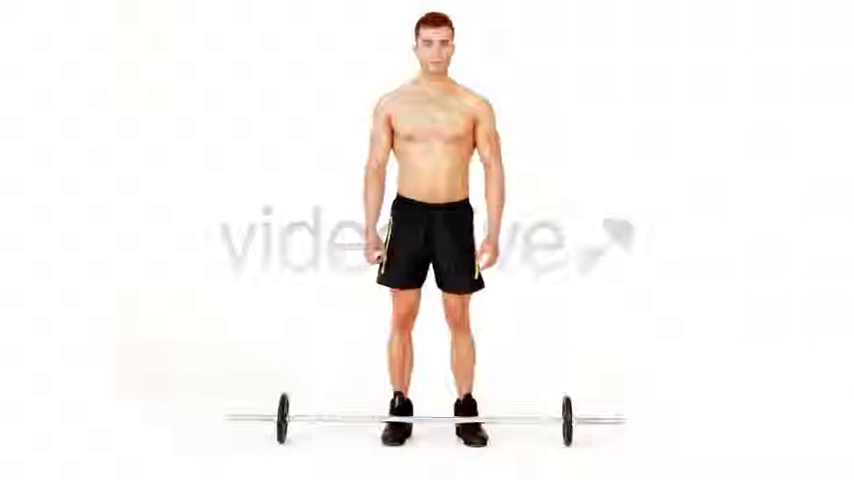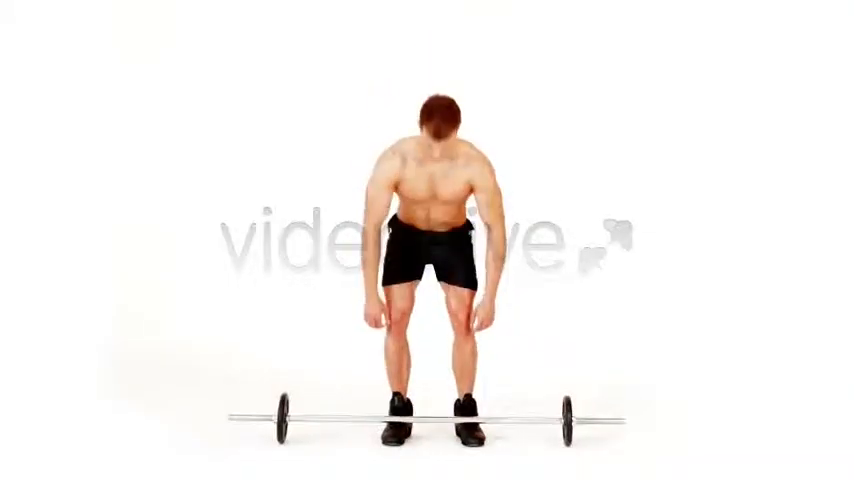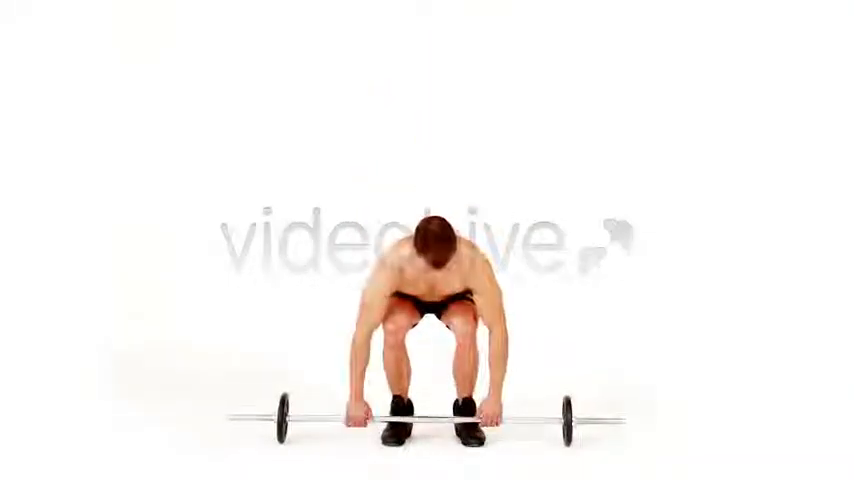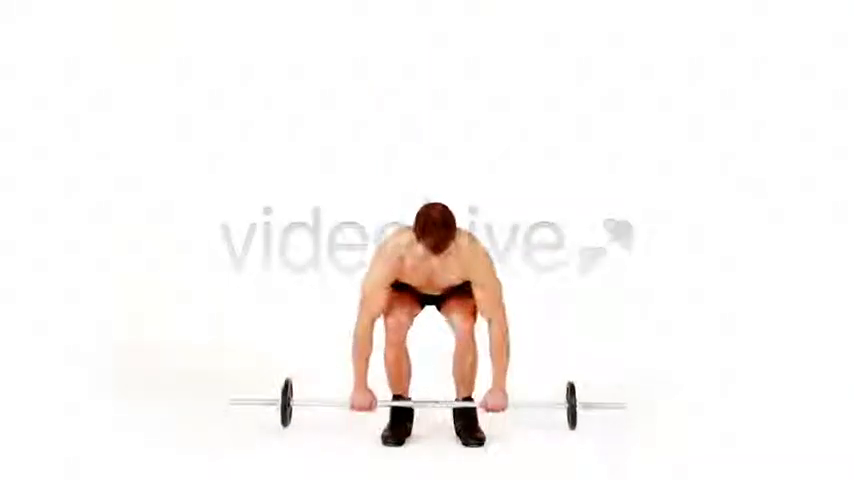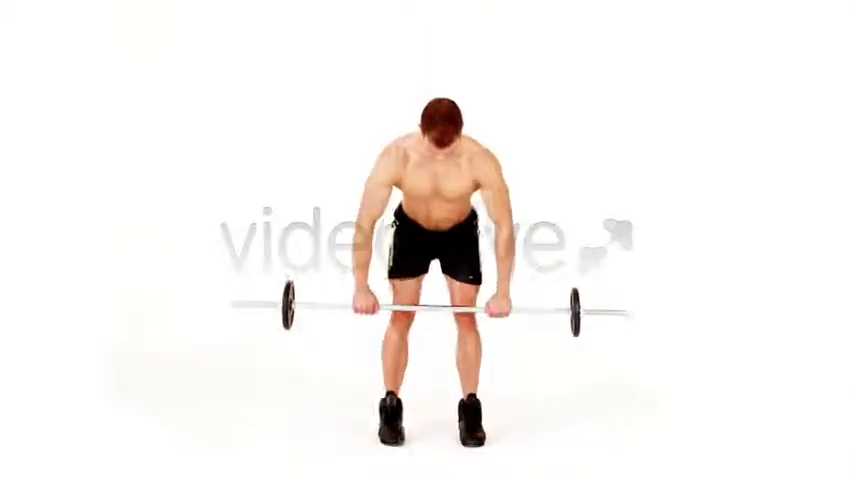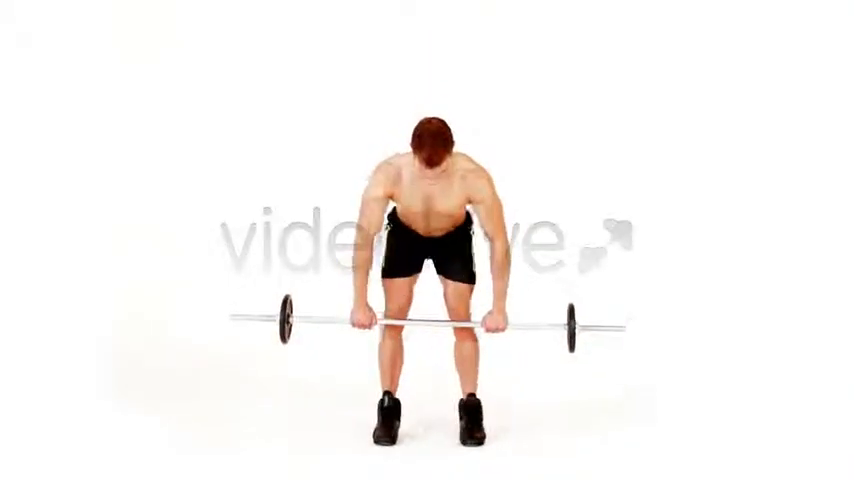
dt=0.7s
person 1, frame 1
left shoulder: (476, 106)
right shoulder: (390, 103)
left elbow: (493, 169)
right elbow: (375, 169)
left wrist: (493, 234)
right wrist: (370, 231)
left hip: (455, 218)
right hip: (407, 216)
left knee: (458, 320)
right knee: (402, 319)
left ankle: (466, 410)
right ankle: (400, 409)
person 1, frame 2
left shoulder: (476, 165)
right shoulder: (392, 161)
left elbow: (496, 229)
right elbow: (371, 226)
left wrist: (490, 297)
right wrist: (370, 293)
left hip: (455, 236)
right hip: (407, 234)
left knee: (463, 320)
right knee: (395, 317)
left ankle: (466, 409)
right ankle: (399, 407)
person 1, frame 3
left shoulder: (474, 263)
right shoulder: (391, 264)
left elbow: (498, 329)
right elbow: (362, 332)
left wrist: (494, 397)
right wrist: (356, 398)
left hip: (455, 296)
right hip: (407, 297)
left knee: (466, 330)
right knee: (393, 329)
left ankle: (465, 409)
right ankle: (400, 408)
person 1, frame 4
left shoulder: (474, 255)
right shoulder: (391, 253)
left elbow: (497, 320)
right elbow: (365, 320)
left wrist: (498, 387)
right wrist: (360, 386)
left hip: (456, 288)
right hip: (406, 287)
left knee: (465, 330)
right knee: (394, 328)
left ankle: (464, 409)
right ankle: (400, 409)
person 1, frame 5
left shoulder: (481, 161)
right shoulder: (394, 156)
left elbow: (504, 225)
right elbow: (365, 221)
left wrist: (503, 292)
right wrist: (361, 286)
left hip: (460, 233)
right hip: (411, 230)
left knee: (466, 319)
right knee: (401, 317)
left ankle: (469, 407)
right ankle: (391, 407)
person 1, frame 6
left shoulder: (475, 178)
right shoulder: (387, 174)
left elbow: (499, 241)
right elbow: (364, 236)
left wrist: (499, 306)
right wrist: (360, 302)
left hip: (454, 235)
right hip: (404, 233)
left knee: (461, 318)
right knee: (394, 317)
left ankle: (470, 407)
right ankle: (388, 407)
